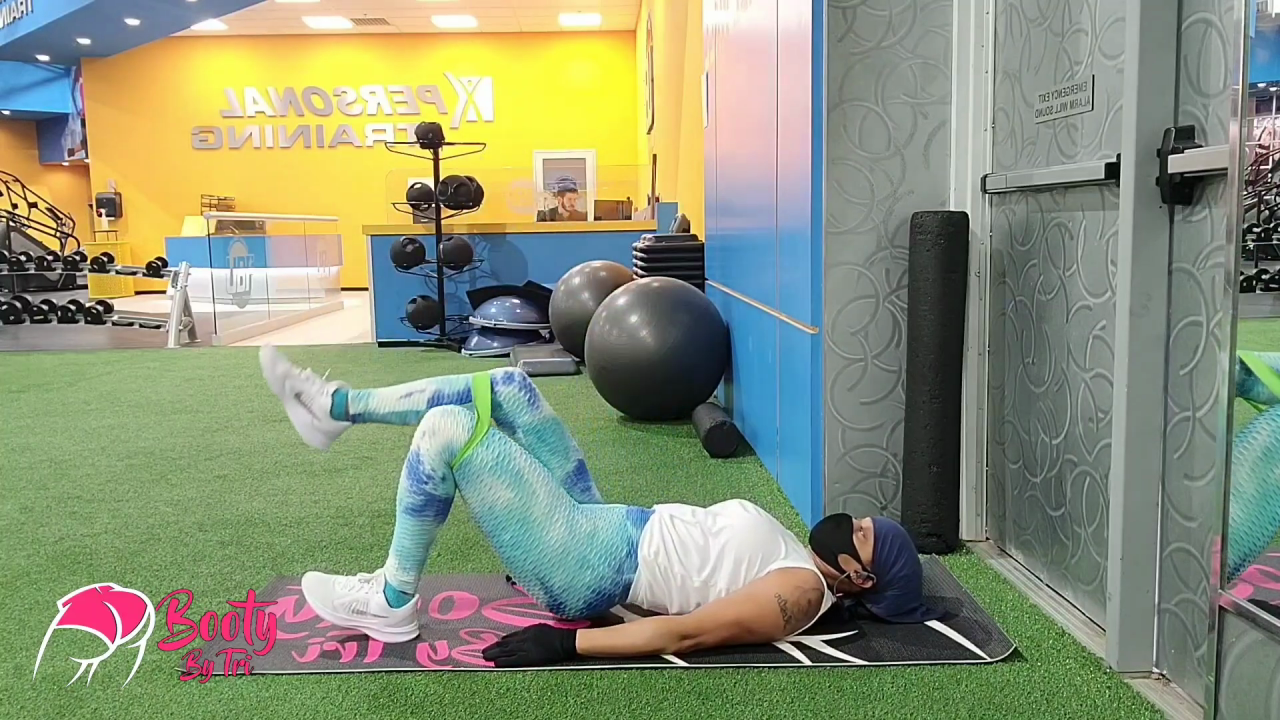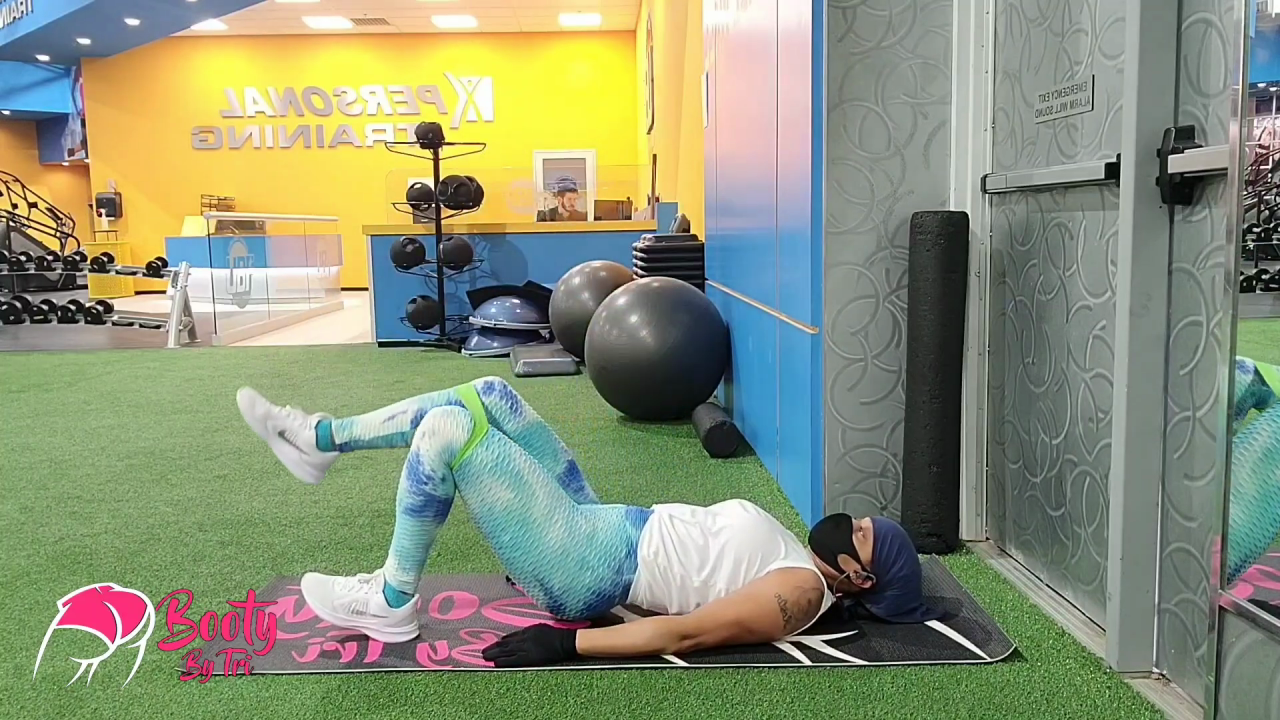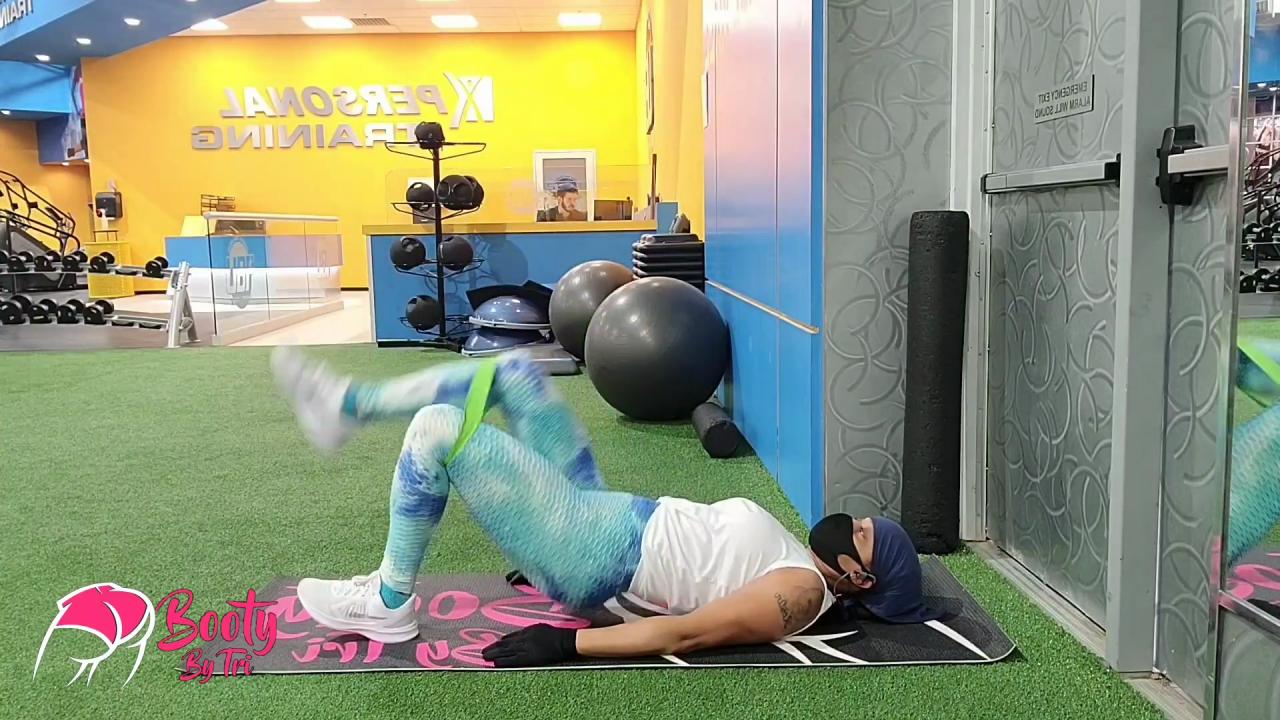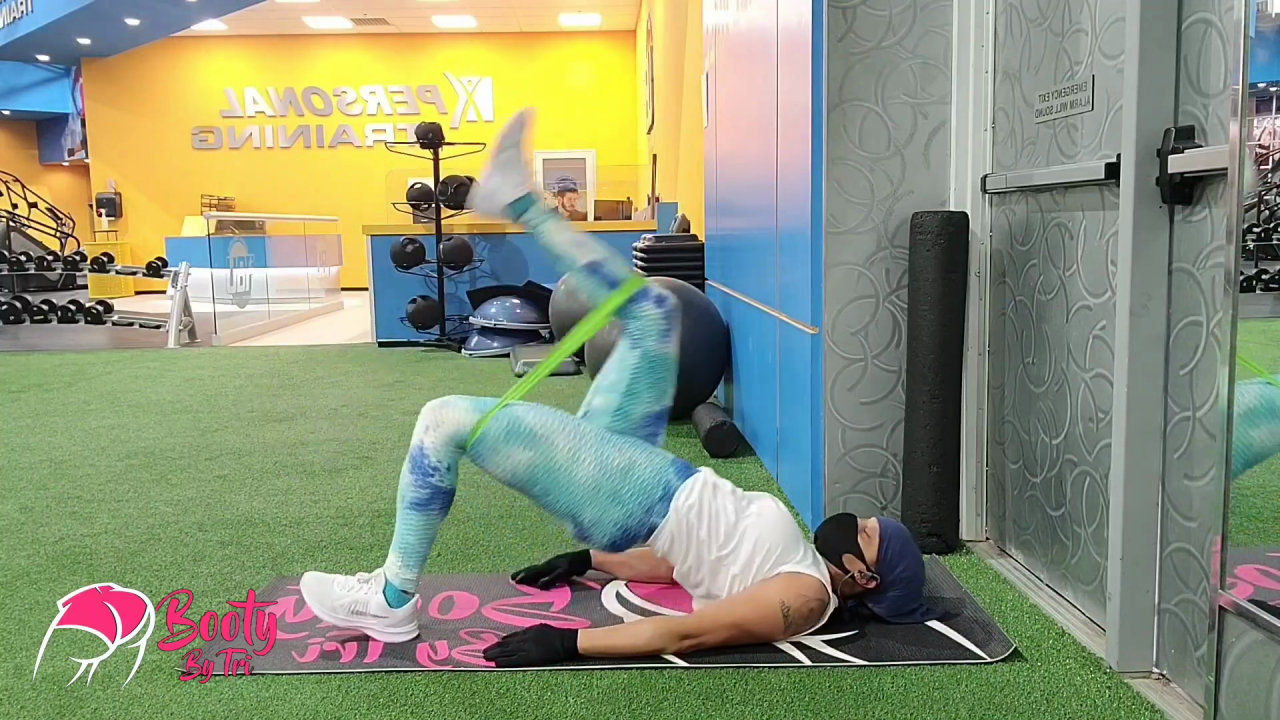
dt=0.3s
person 1, frame 1
left shoulder: (798, 595)
right shoulder: (791, 556)
left elbow: (683, 632)
left wrist: (568, 644)
left hip: (582, 565)
right hip: (598, 525)
left knee: (446, 428)
right knee: (505, 387)
left ankle: (390, 605)
right ankle: (333, 406)
person 1, frame 2
left shoulder: (798, 595)
right shoulder: (787, 553)
left elbow: (683, 633)
left wrist: (566, 642)
left hip: (581, 565)
right hip: (596, 525)
left knee: (446, 428)
right knee: (488, 396)
left ankle: (390, 604)
right ankle: (320, 438)
person 1, frame 3
left shoulder: (797, 599)
right shoulder: (790, 556)
left elbow: (688, 634)
left wrist: (567, 640)
left hip: (594, 553)
right hip: (606, 524)
left knee: (438, 429)
right knee: (508, 375)
left ankle: (390, 605)
right ankle: (344, 406)
person 1, frame 4
left shoulder: (802, 593)
right shoulder: (803, 559)
left elbow: (683, 631)
left wrist: (566, 646)
right wrist: (583, 560)
left hip: (622, 495)
right hip: (645, 473)
left knee: (445, 421)
right knee: (652, 307)
left ankle: (391, 609)
right ankle: (516, 200)
